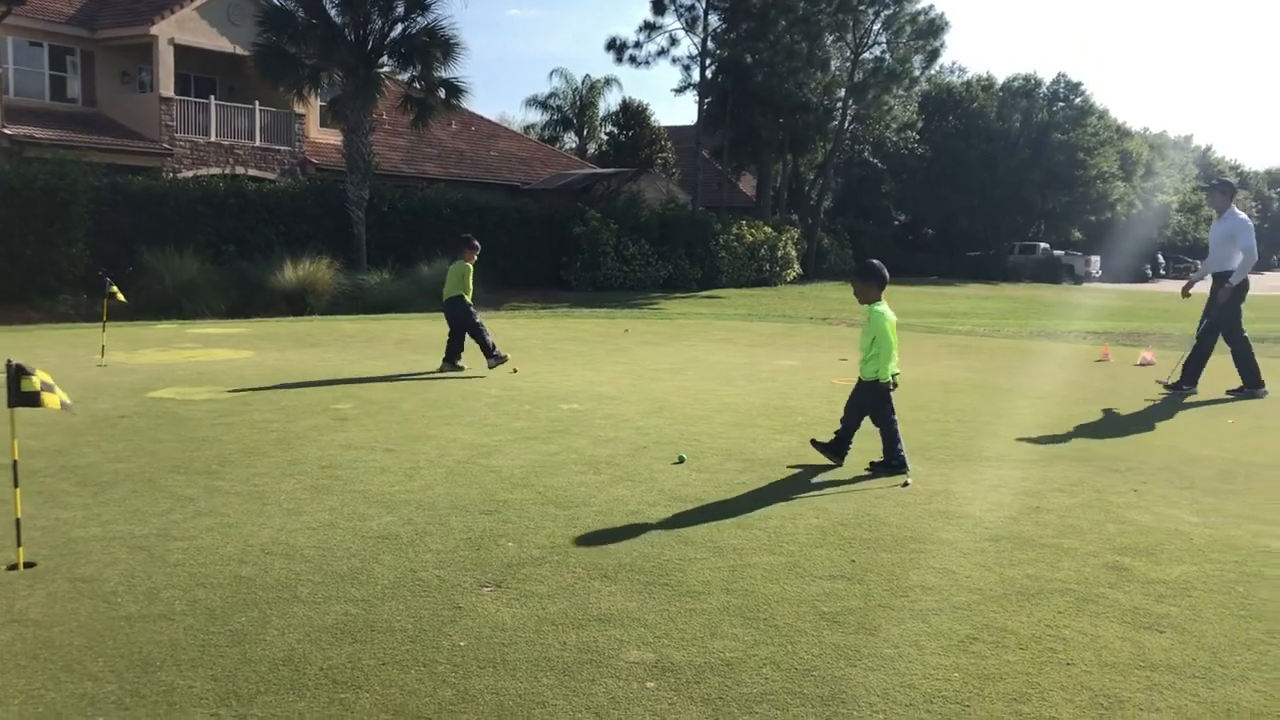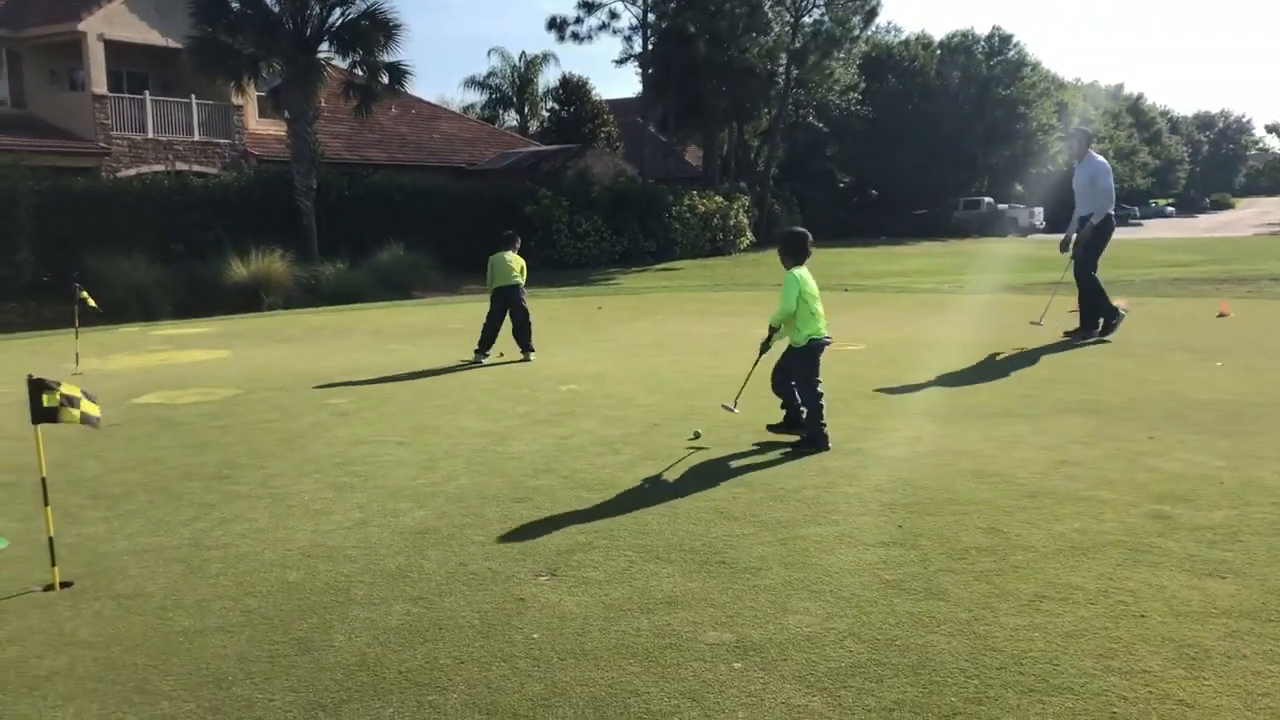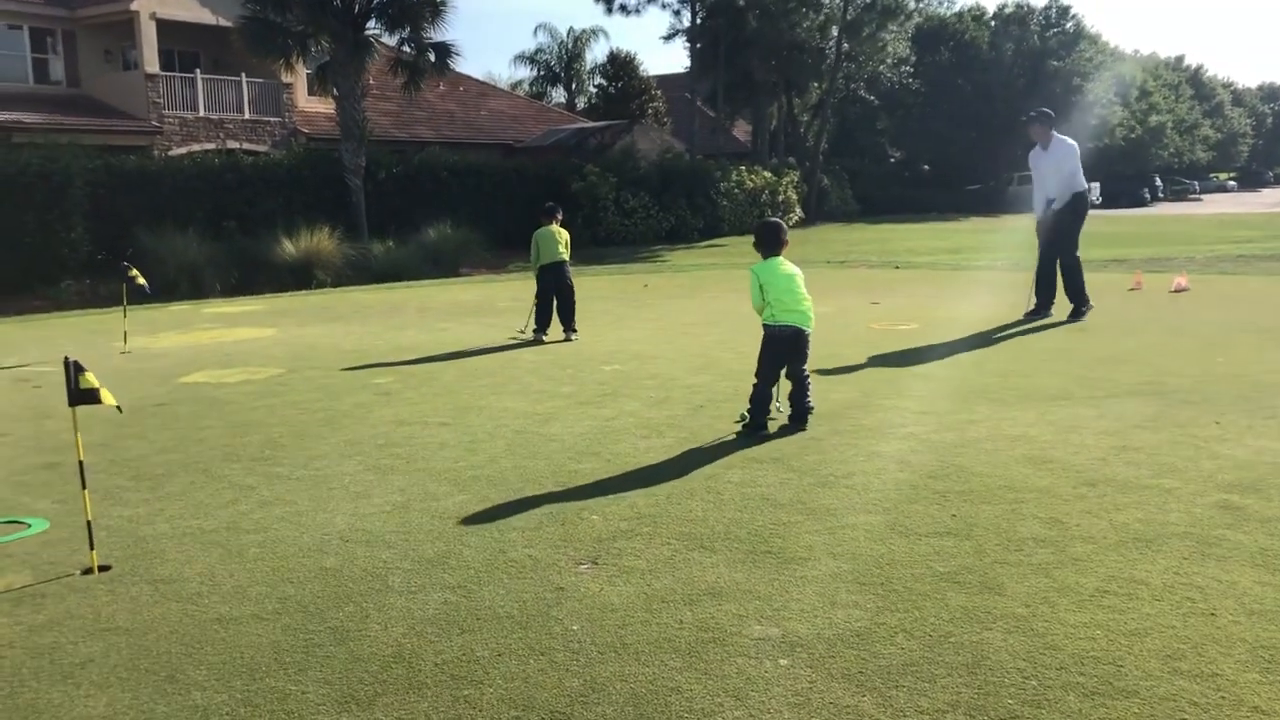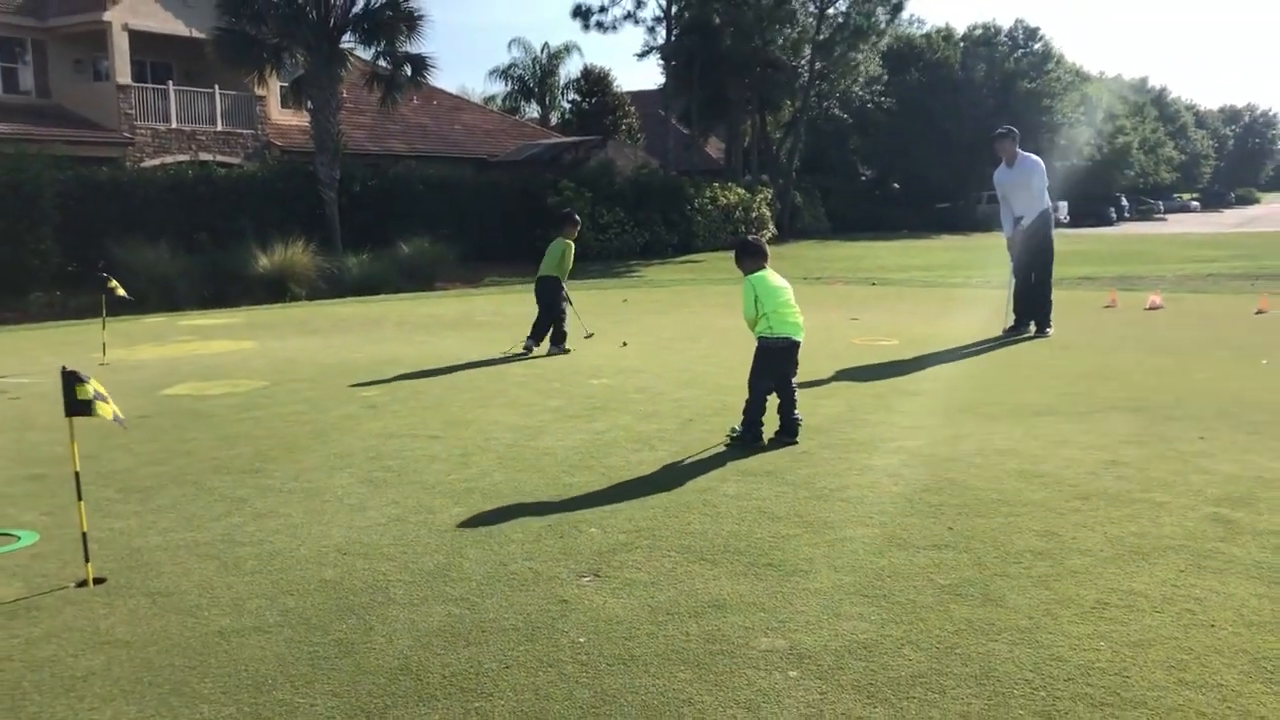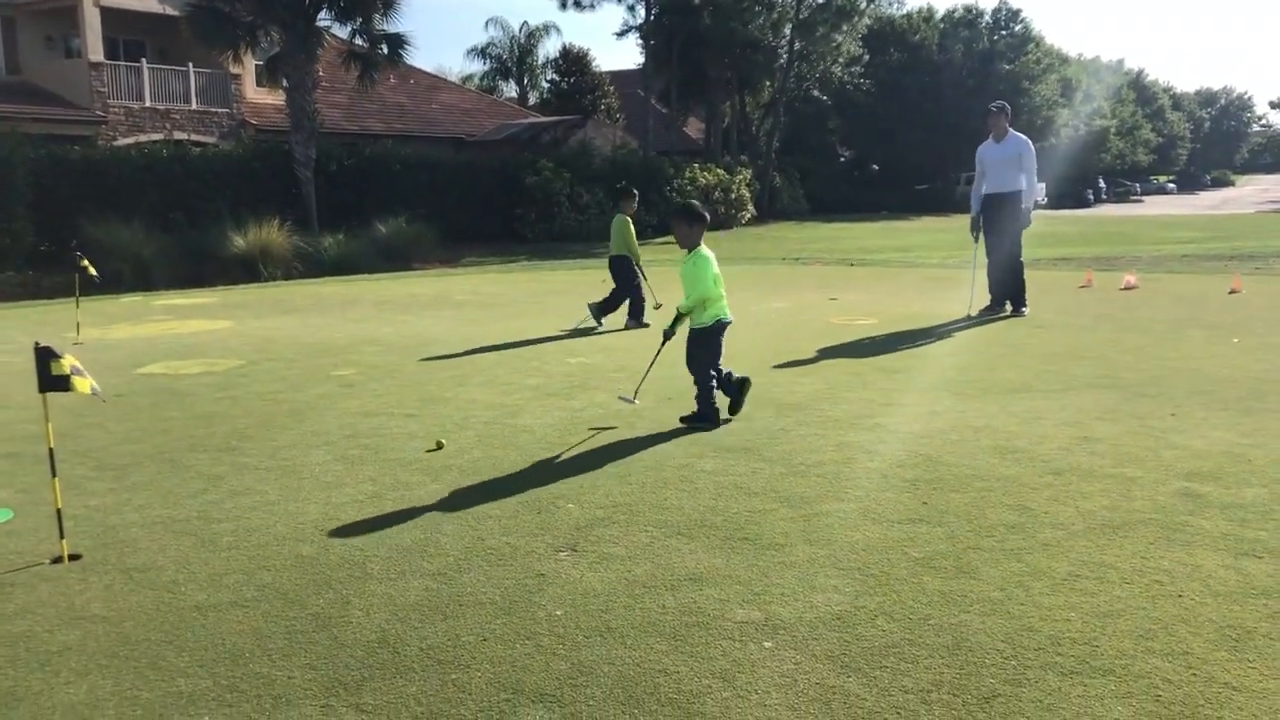
dt=1s
person 1, frame 1
left shoulder: (877, 314)
right shoulder: (884, 311)
left elbow: (887, 347)
right elbow: (890, 345)
left wrist: (885, 377)
right wrist: (892, 373)
left hip: (875, 378)
right hip: (870, 377)
left knee: (885, 420)
right knee: (852, 412)
left ankle: (896, 462)
right ankle: (837, 448)
person 1, frame 2
left shoulder: (793, 276)
right shoulder: (802, 275)
left elbow: (787, 308)
left wrist: (773, 323)
right wrist: (772, 337)
left hip: (808, 341)
right hip: (801, 341)
left knee: (808, 388)
right knee: (780, 377)
left ankle: (817, 437)
right ankle: (794, 421)
person 1, frame 3
left shoulder: (757, 271)
right shoulder: (795, 270)
left elbow: (758, 305)
right elbow: (799, 299)
left hip: (776, 330)
right hip: (802, 328)
left knee: (765, 377)
right knee: (799, 374)
left ankle: (757, 422)
right ankle: (799, 417)
person 1, frame 4
left shoulder: (751, 281)
right shoulder: (781, 281)
left elbow: (750, 315)
right elbow: (785, 311)
left wrist: (758, 331)
left hip: (771, 340)
right hip: (793, 338)
left knee: (758, 388)
right knee: (787, 386)
left ankle: (751, 434)
right ankle: (789, 430)
person 1, frame 5
left shoulder: (702, 258)
right shoulder: (693, 258)
left elbow: (703, 294)
left wrist: (681, 310)
right wrist: (674, 325)
left hip: (710, 322)
right hip: (702, 322)
left knee: (701, 368)
right knee: (705, 366)
left ankle: (707, 415)
right ankle: (736, 385)
person 2, frame 1
left shoulder: (1240, 221)
right shoulder: (1219, 221)
left elbow: (1250, 257)
left wrist: (1230, 285)
right wrist: (1194, 279)
left hip: (1232, 283)
right hip: (1223, 282)
left knee: (1207, 332)
right knee: (1233, 334)
left ankle: (1188, 381)
right ankle: (1253, 384)
person 2, frame 2
left shoulder: (1098, 165)
right shoulder: (1080, 167)
left elbow: (1108, 199)
left wrist: (1090, 226)
right wrist: (1069, 234)
left hip: (1099, 224)
right hip: (1086, 225)
left knee: (1083, 272)
right knee: (1081, 273)
left ankle: (1111, 314)
right ankle: (1089, 325)
person 2, frame 3
left shoulder: (1067, 147)
right shoulder: (1034, 155)
left elbow: (1070, 183)
right elbow: (1038, 188)
left wrist: (1051, 212)
right wrist: (1040, 218)
left hip: (1074, 201)
right hip: (1053, 205)
left knee: (1067, 252)
right knee: (1046, 255)
left ankle: (1081, 303)
right ankle: (1043, 305)
person 2, frame 4
left shoulder: (1033, 164)
right shoulder: (999, 174)
left elbow: (1038, 199)
right elbow: (1005, 206)
left wrist: (1022, 228)
right wrist: (1009, 235)
left hip: (1039, 220)
right hip: (1019, 224)
left knee: (1042, 274)
right knee: (1021, 275)
left ankle: (1043, 322)
right ankle: (1022, 321)
person 2, frame 5
left shoulder: (1021, 143)
right shoulder: (983, 149)
left elbow: (1030, 177)
right elbow: (978, 181)
left wrist: (1028, 208)
right wrist: (975, 213)
left hip: (1012, 201)
right hip: (990, 203)
left knee: (1012, 253)
right knee: (994, 255)
left ankle: (1019, 302)
right ankle: (998, 301)
